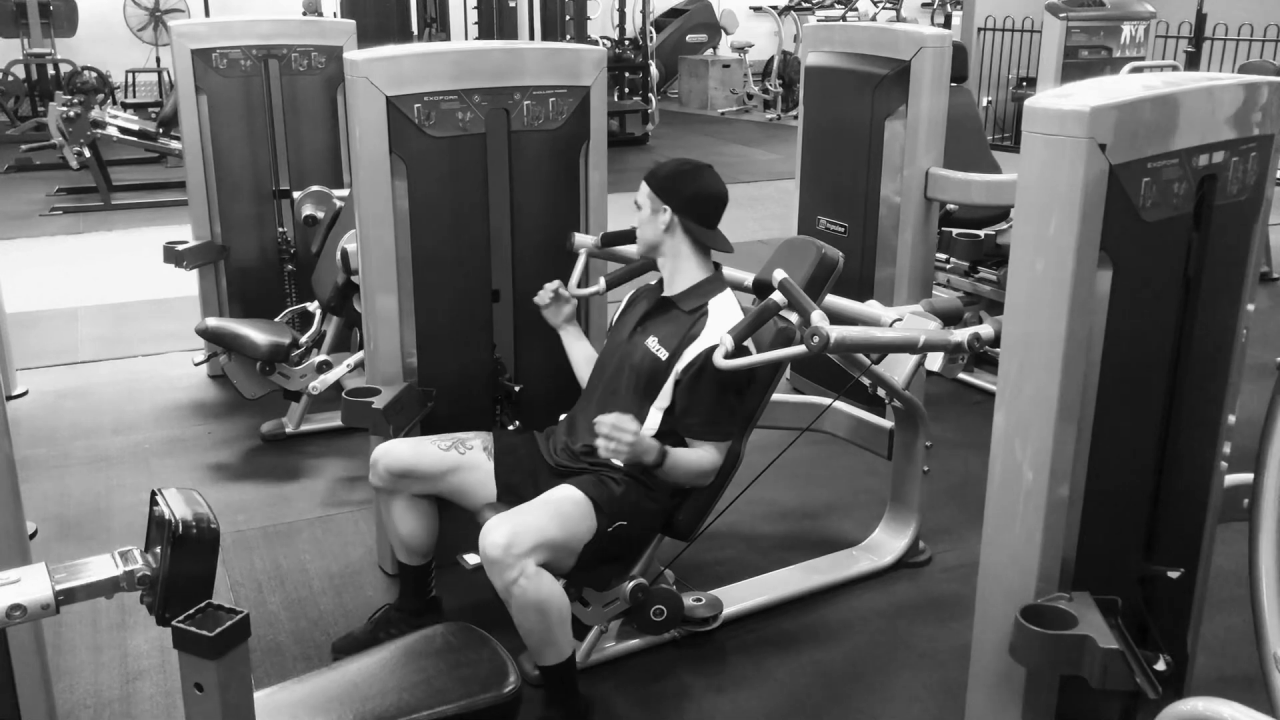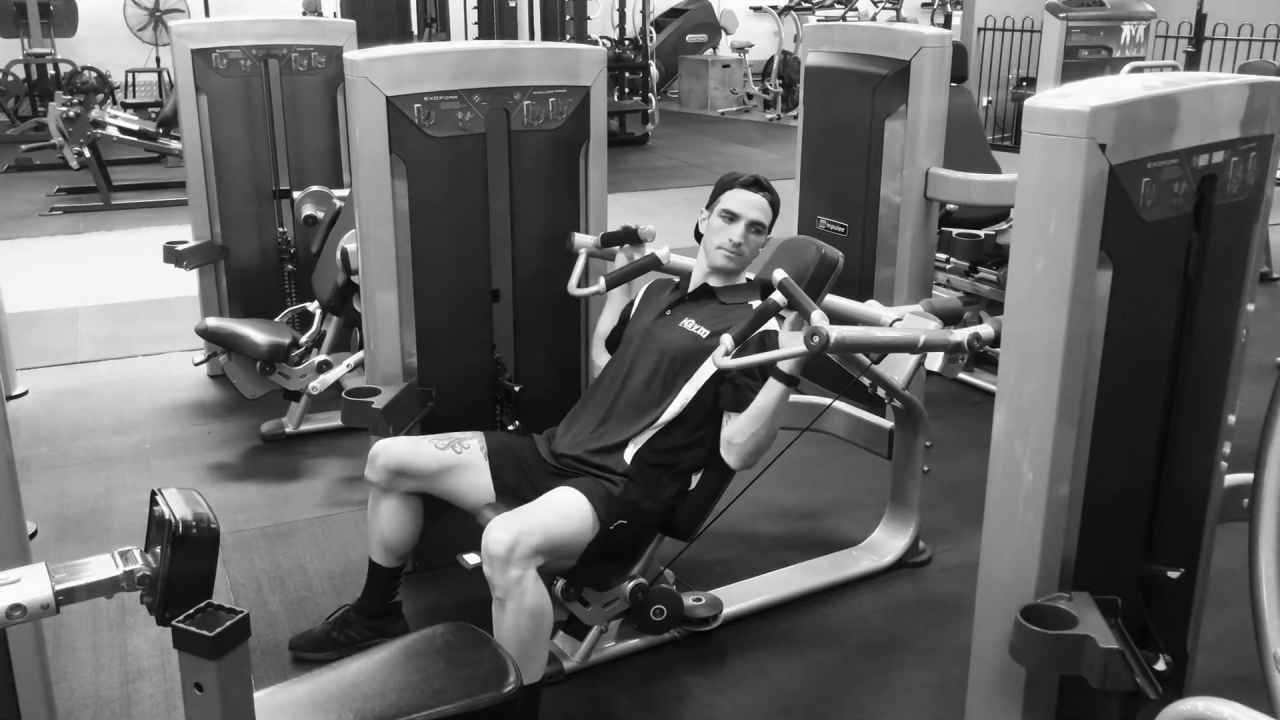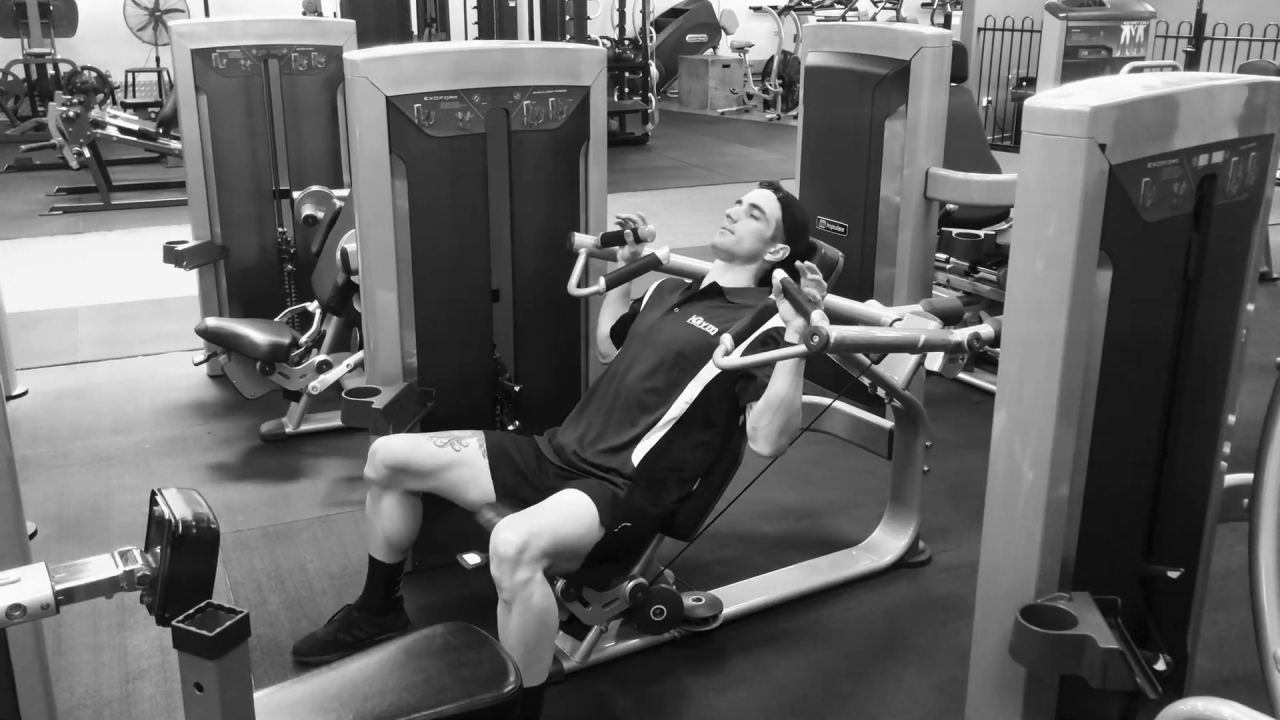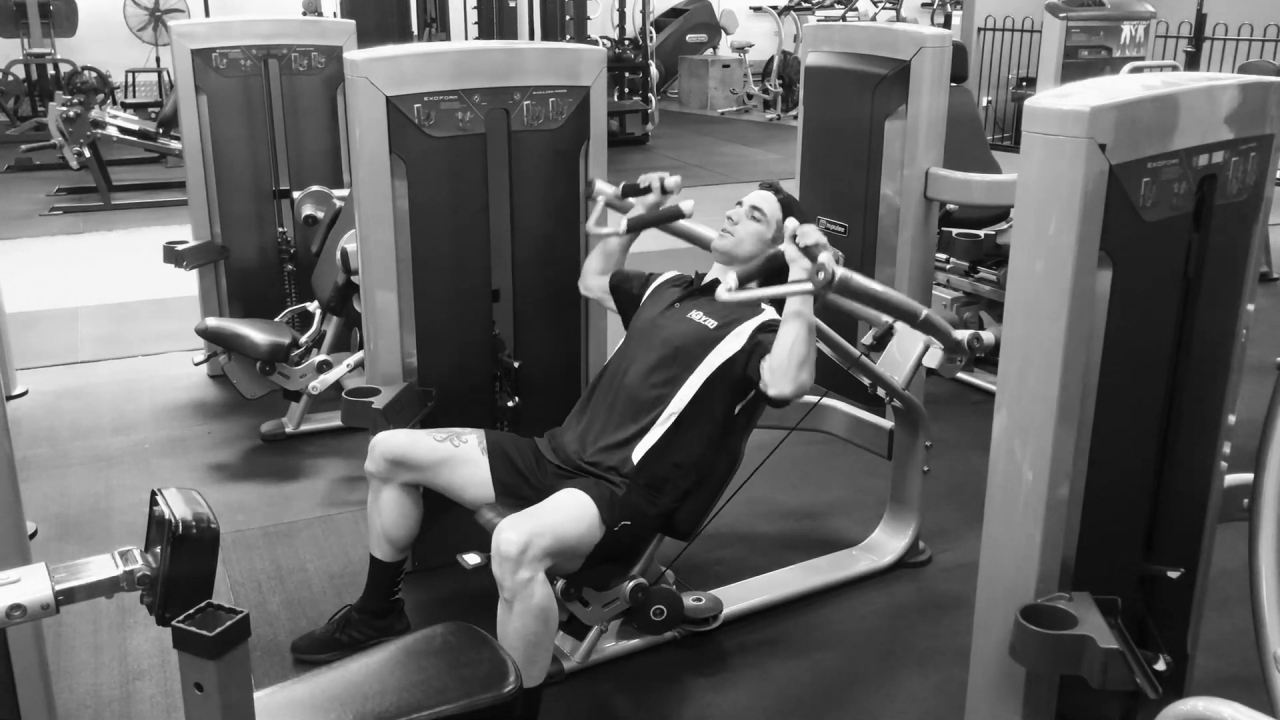
dt=1s
person 1, frame 1
left shoulder: (721, 332)
right shoulder: (647, 296)
left elbow: (704, 466)
left wrist: (648, 451)
right wrist: (566, 326)
left hip: (626, 487)
right hip: (560, 450)
left knee: (504, 546)
right knee: (392, 463)
right ankle: (416, 607)
person 1, frame 2
left shoulder: (753, 325)
right shoulder: (661, 290)
left elbow: (738, 451)
left wrist: (786, 372)
right wrist: (624, 275)
left hip: (627, 486)
right hip: (558, 452)
left knee: (506, 544)
right knee: (389, 459)
right ankle: (375, 614)
person 1, frame 3
left shoulder: (760, 325)
right shoulder: (671, 290)
left elbow: (769, 440)
left wrist: (796, 338)
right wrist: (624, 265)
left hip: (627, 488)
right hip: (559, 454)
left knee: (515, 546)
right knee: (388, 458)
right ankle: (377, 613)
person 1, frame 4
left shoulder: (759, 324)
right shoulder: (673, 287)
left elbow: (786, 384)
right elbow: (592, 279)
left wrist: (801, 277)
right wrist: (636, 216)
left hip: (623, 488)
right hip: (558, 454)
left knee: (517, 545)
right knee: (390, 451)
right ankle: (378, 614)
